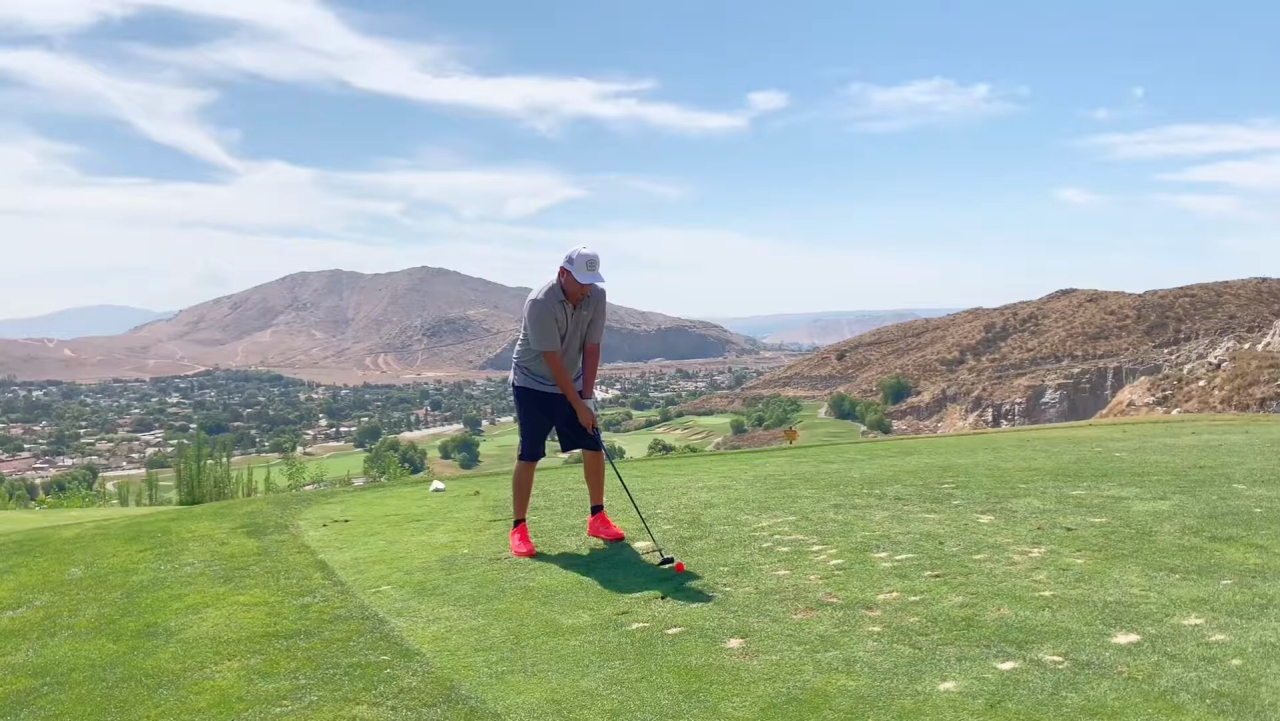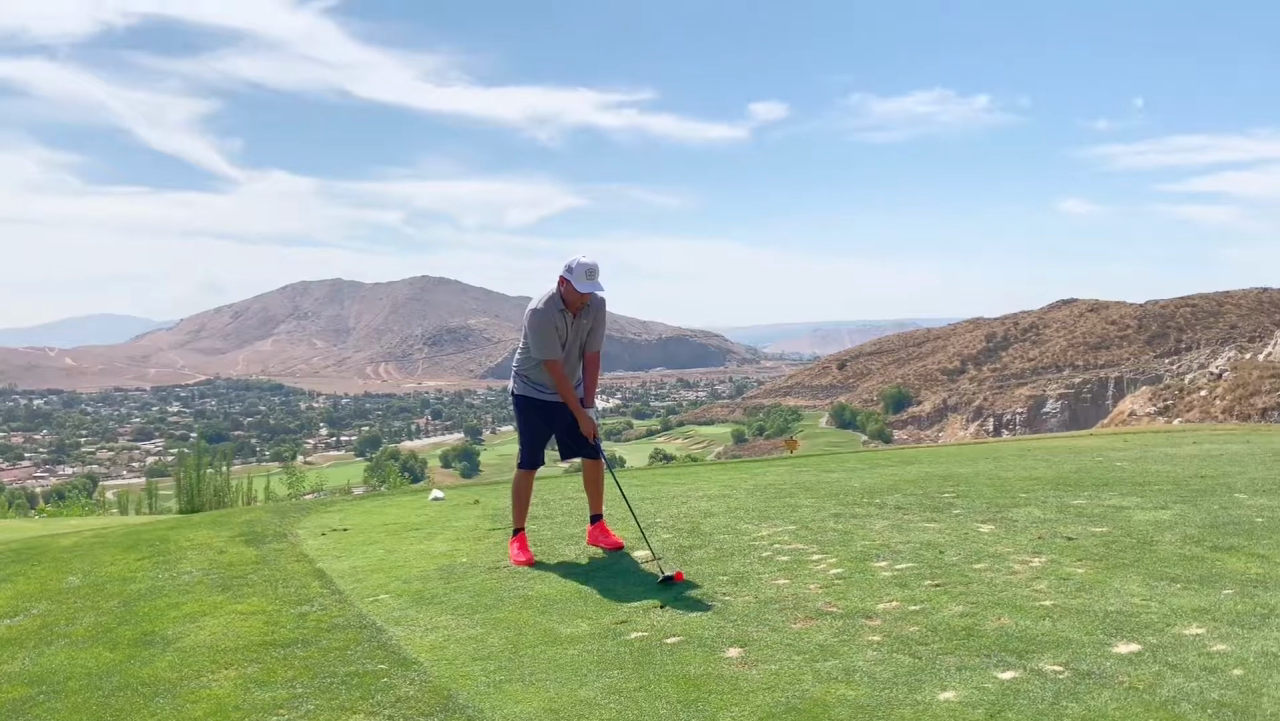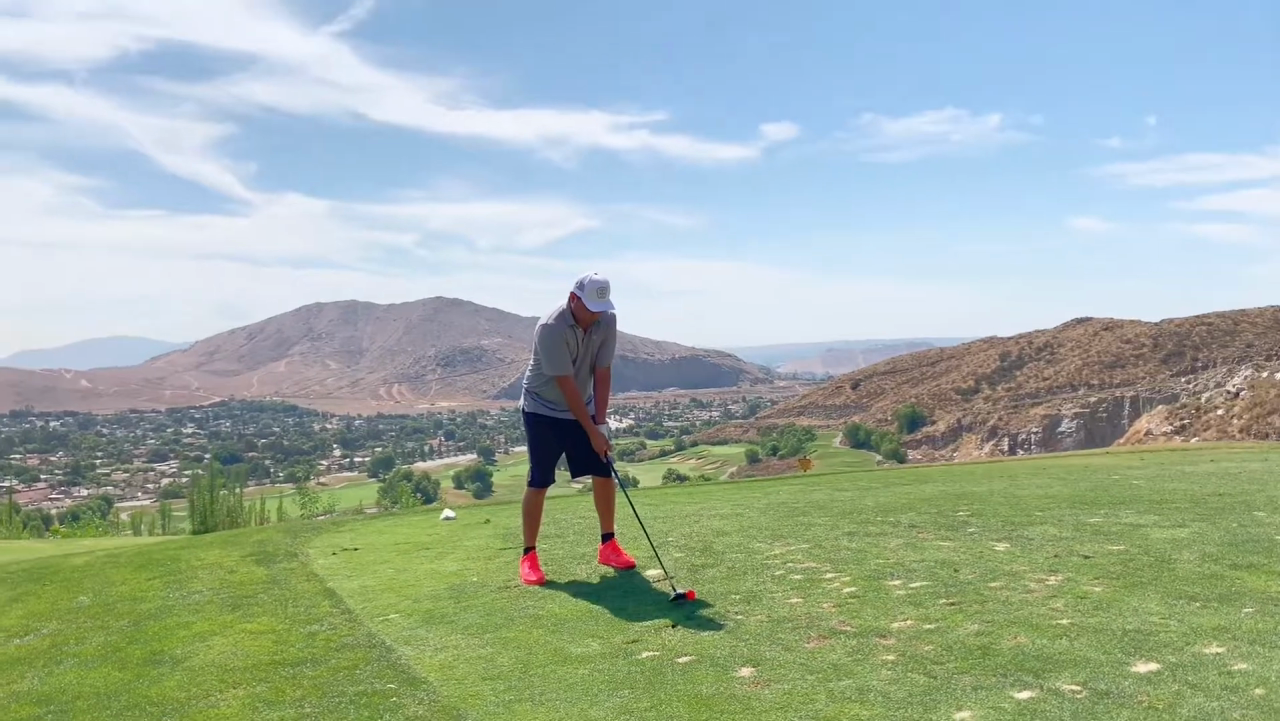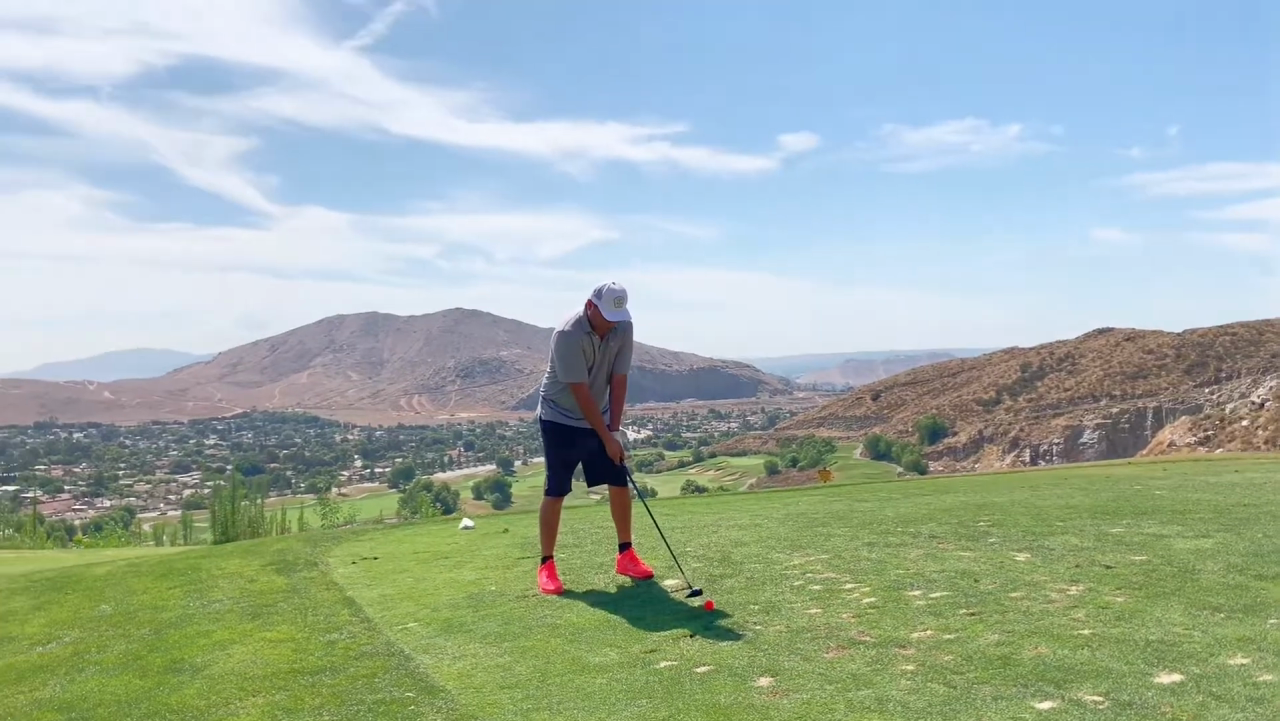
dt=0.3s
person 1, frame 1
left shoulder: (597, 296)
right shoulder: (540, 303)
left elbow: (591, 348)
right elbow: (553, 361)
left wrist: (587, 397)
right wrist: (578, 406)
left hip: (572, 383)
right hip: (533, 384)
left knee: (594, 447)
right knee: (529, 455)
left ankle: (597, 517)
right ankle: (519, 528)
person 1, frame 2
left shoulder: (596, 305)
right shoulder: (540, 312)
left elbow: (591, 357)
right elbow: (555, 370)
left wrist: (589, 406)
right wrist: (580, 416)
left hip: (571, 391)
right hip: (533, 392)
left knee: (593, 455)
right knee: (529, 463)
left ankle: (596, 526)
right ankle: (517, 537)
person 1, frame 3
left shoulder: (607, 321)
right shoulder: (550, 328)
left elbow: (602, 374)
right elbow: (566, 386)
left wrist: (600, 423)
right wrist: (591, 432)
left hip: (582, 409)
right hip: (543, 411)
left knee: (604, 473)
right knee: (539, 482)
left ankle: (608, 545)
right ankle: (529, 556)
person 1, frame 4
left shoulder: (623, 328)
right shoulder: (567, 335)
left elbow: (618, 381)
right elbow: (581, 393)
left wrist: (615, 430)
right wrist: (606, 437)
left hip: (599, 417)
right hip: (560, 418)
left knee: (620, 482)
right knee: (556, 490)
left ankle: (625, 554)
right ankle: (546, 565)
